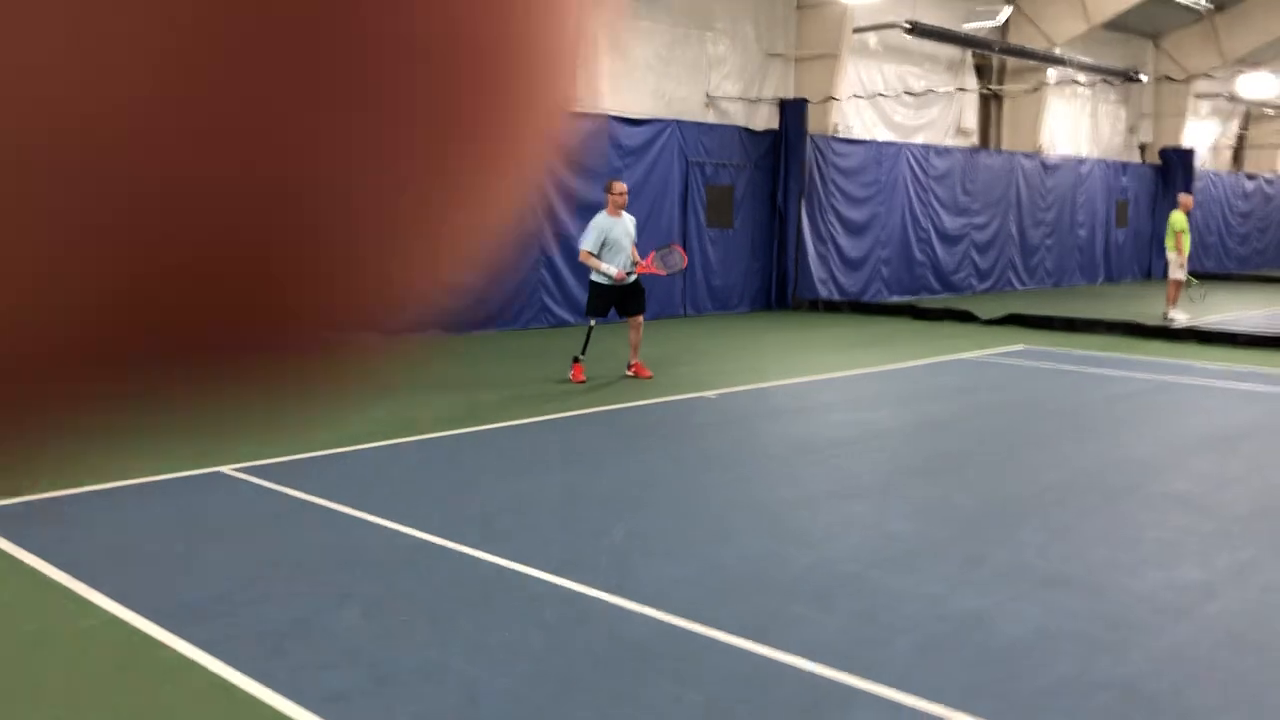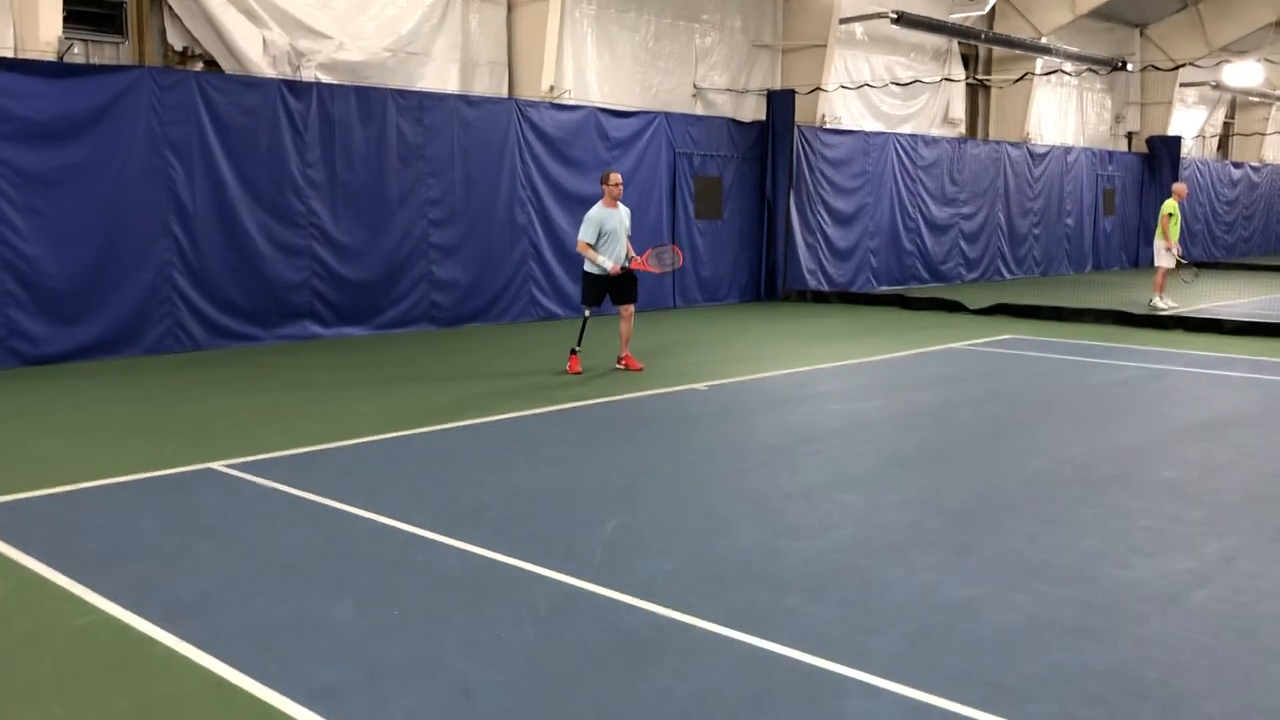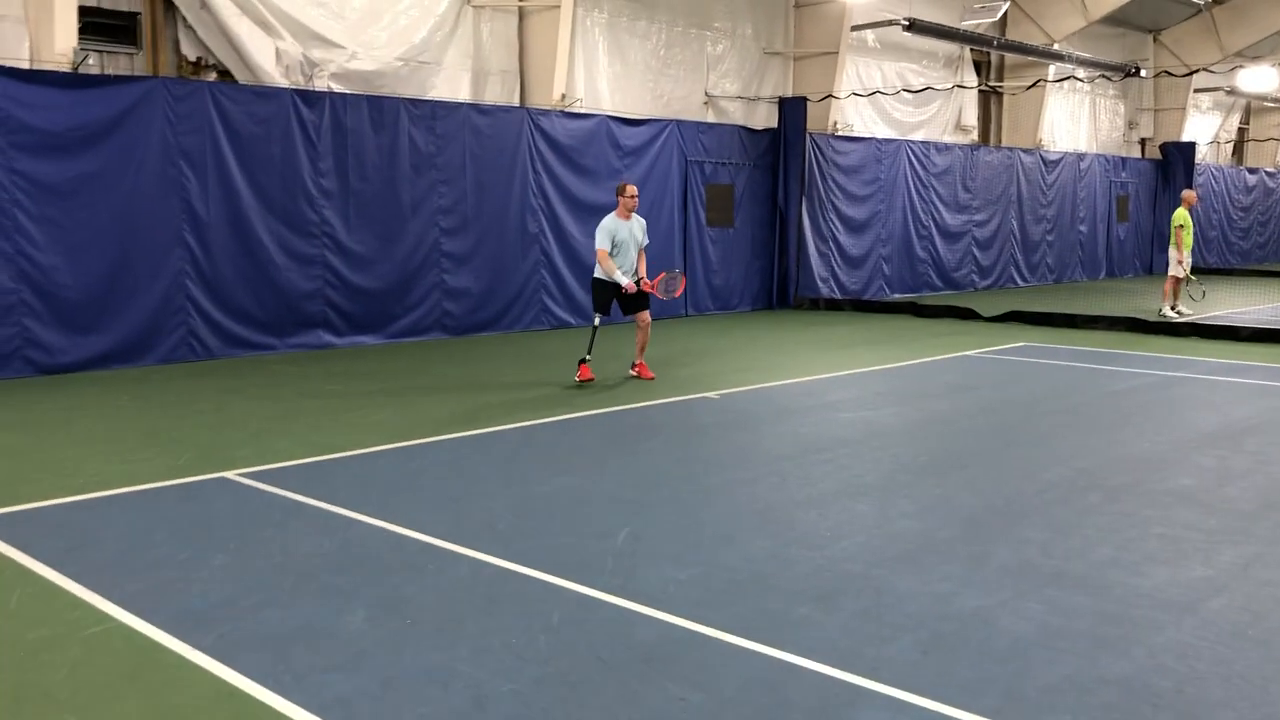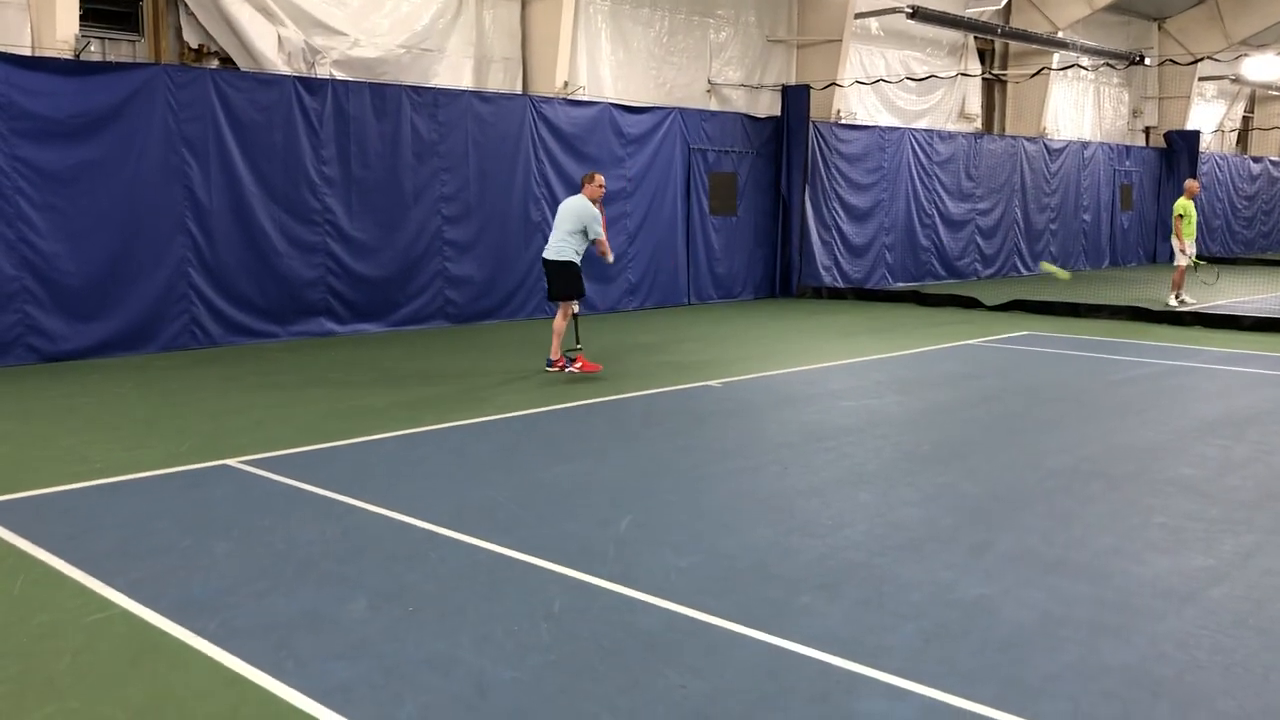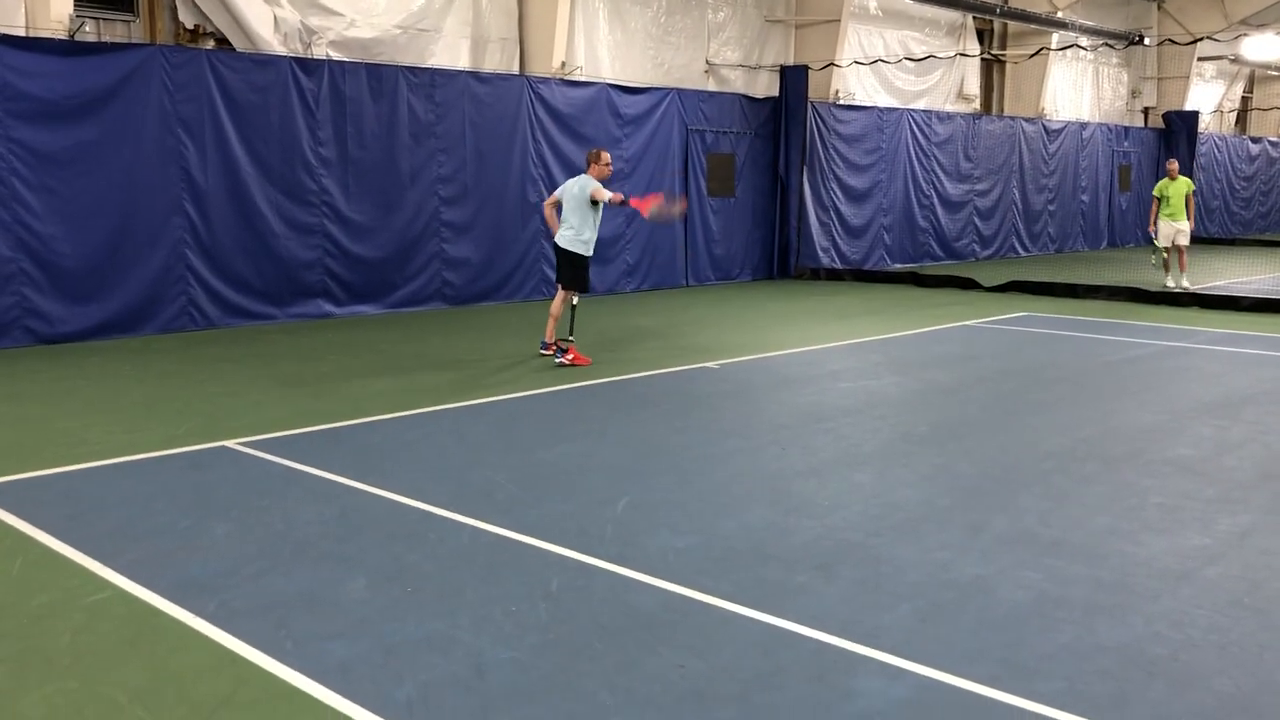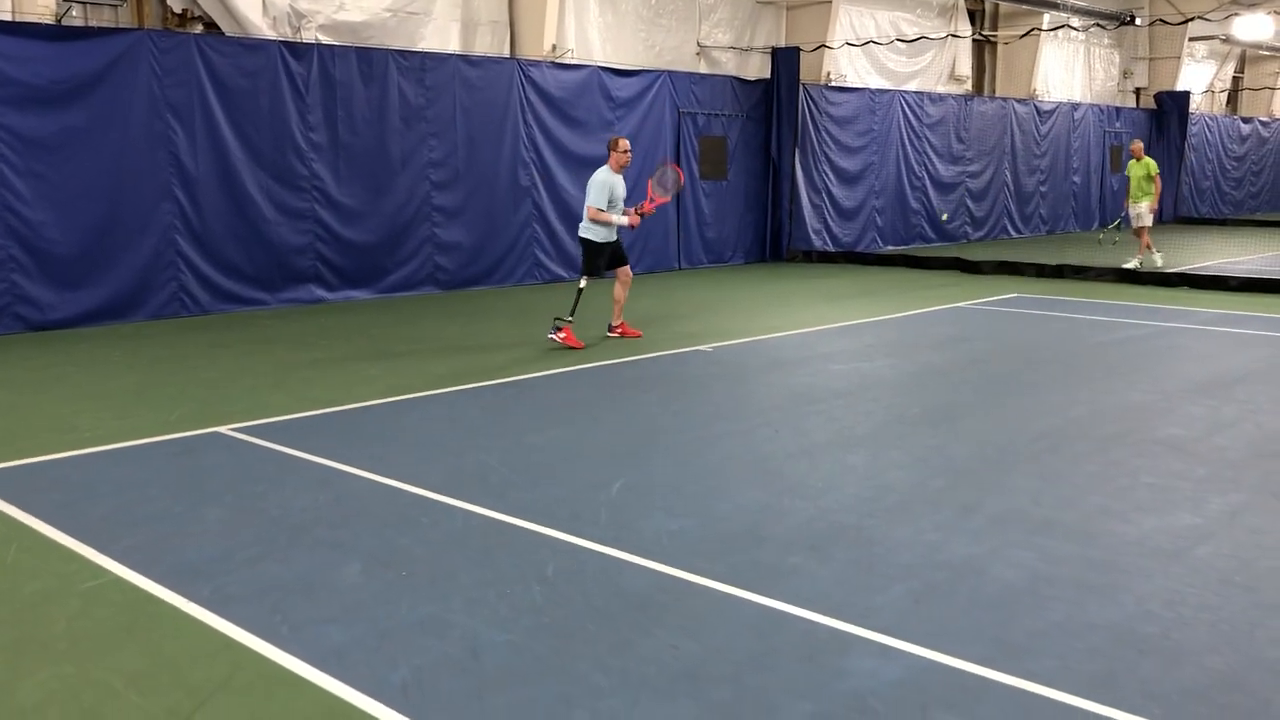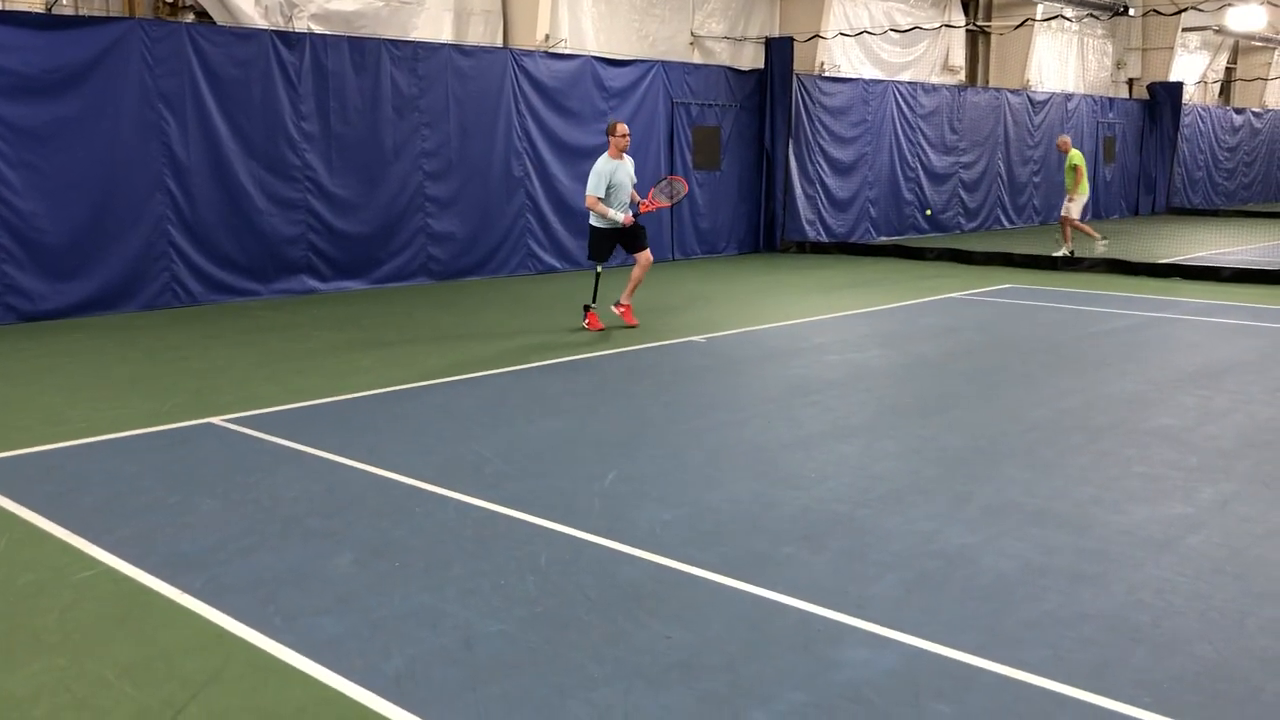
dt=0.7s
person 1, frame 1
left shoulder: (630, 219)
right shoulder: (599, 224)
right elbow: (584, 256)
left wrist: (637, 261)
right wrist: (611, 270)
left hip: (628, 281)
right hip: (603, 283)
left knee: (637, 321)
right knee: (593, 324)
left ankle: (633, 364)
right ankle: (577, 364)
person 1, frame 2
left shoulder: (625, 211)
right shoulder: (595, 215)
right elbow: (582, 247)
left wrist: (632, 256)
right wrist: (607, 264)
left hip: (621, 272)
right hip: (596, 273)
left knee: (628, 311)
right knee: (587, 314)
left ankle: (624, 357)
right ankle: (574, 356)
person 1, frame 3
left shoulder: (640, 223)
right shoulder: (607, 225)
right elbow: (602, 258)
left wrist: (642, 276)
right wrist: (623, 281)
left hip: (630, 281)
right hip: (605, 280)
left knee: (644, 320)
right knee: (598, 320)
left ankle: (638, 364)
right ankle: (583, 366)
person 1, frame 4
left shoulder: (570, 202)
right shoulder: (590, 211)
right elbow: (601, 246)
right wrist: (609, 256)
left hip: (551, 258)
right hip: (564, 261)
left knee: (565, 309)
right knee: (569, 308)
left ankle: (554, 359)
right ankle: (573, 360)
person 1, frame 5
left shoulder: (573, 183)
right shoulder: (590, 184)
left elbow: (548, 205)
right elbow: (599, 195)
left wrist: (557, 232)
right wrist: (612, 197)
left hip: (565, 244)
right hip: (576, 248)
left knee: (563, 294)
right knee: (570, 296)
left ankle: (548, 342)
right ankle: (563, 351)
person 1, frame 6
left shoulder: (618, 177)
right shoulder: (602, 179)
right elbow: (593, 214)
left wrist: (634, 212)
right wrist: (625, 220)
left hip: (609, 238)
right hip: (594, 238)
left knee: (625, 276)
right knee: (585, 282)
left ankle: (616, 325)
right ankle: (560, 328)
person 1, frame 7
left shoulder: (629, 161)
right shoulder: (602, 167)
right elbow: (591, 203)
left wrist: (638, 201)
right wrist: (619, 217)
left hip: (626, 221)
right hip: (603, 226)
left knee: (646, 259)
right knee: (599, 269)
left ankle: (623, 302)
right ankle: (589, 313)
